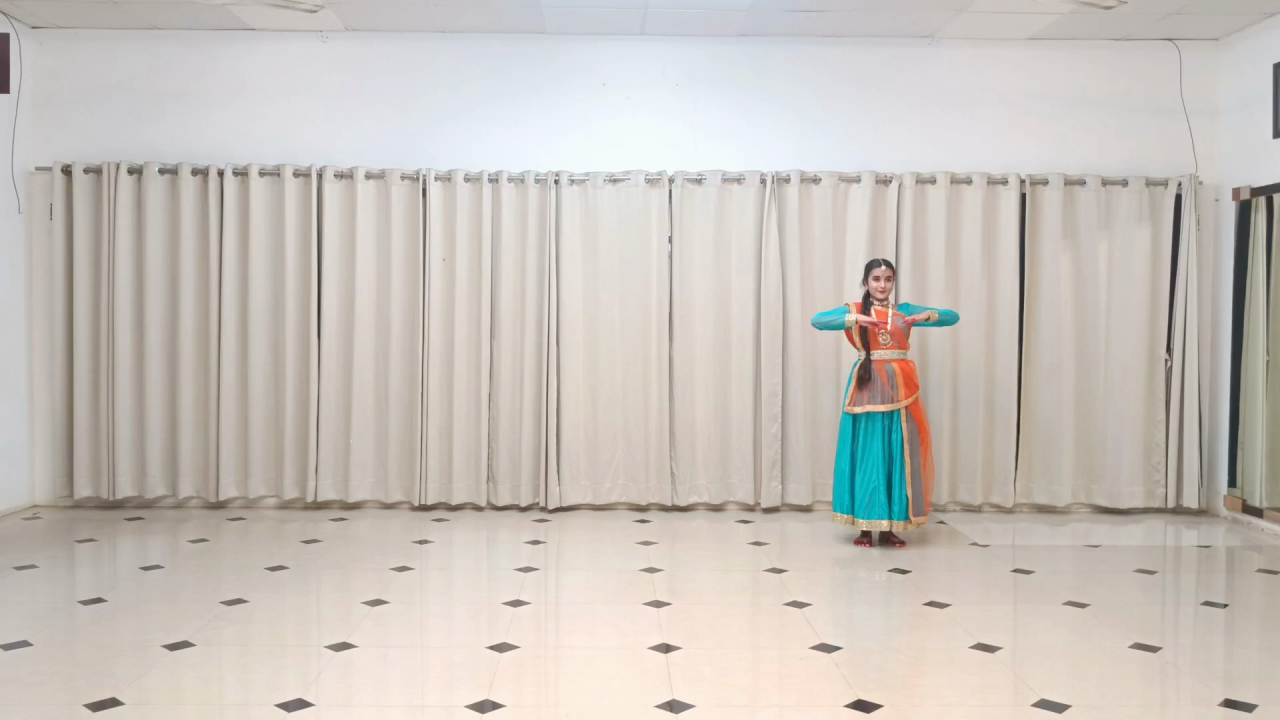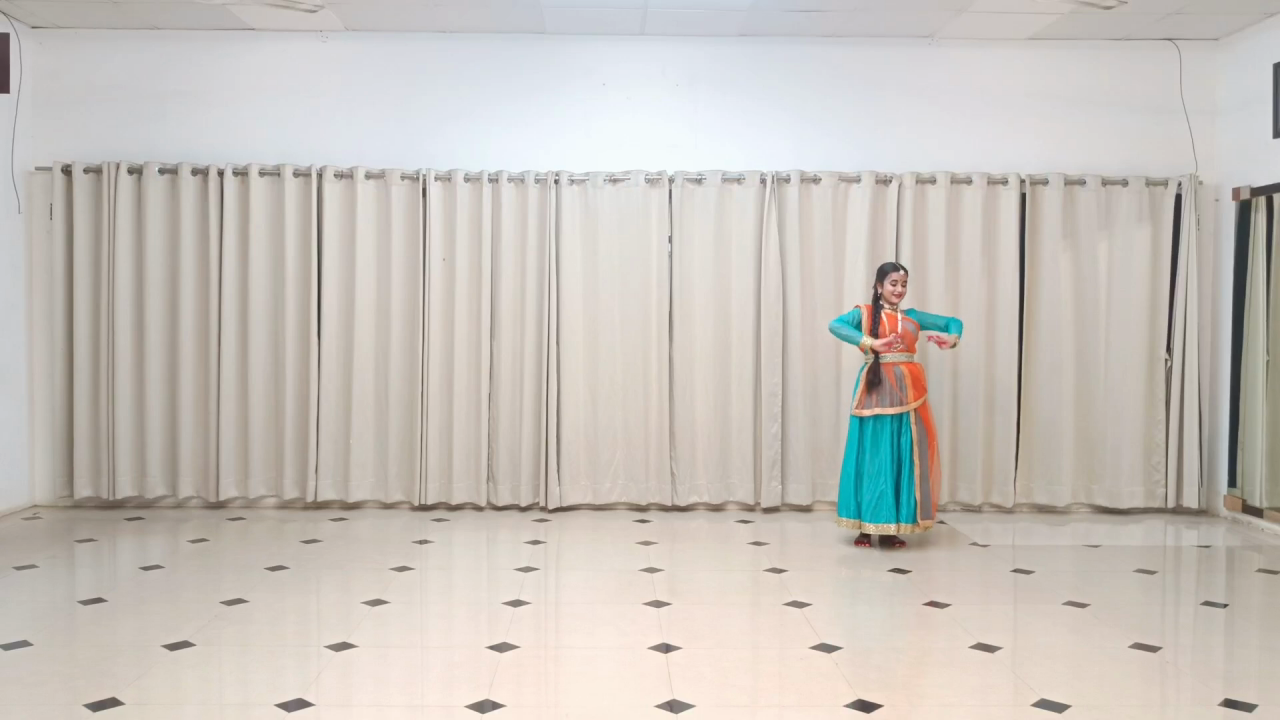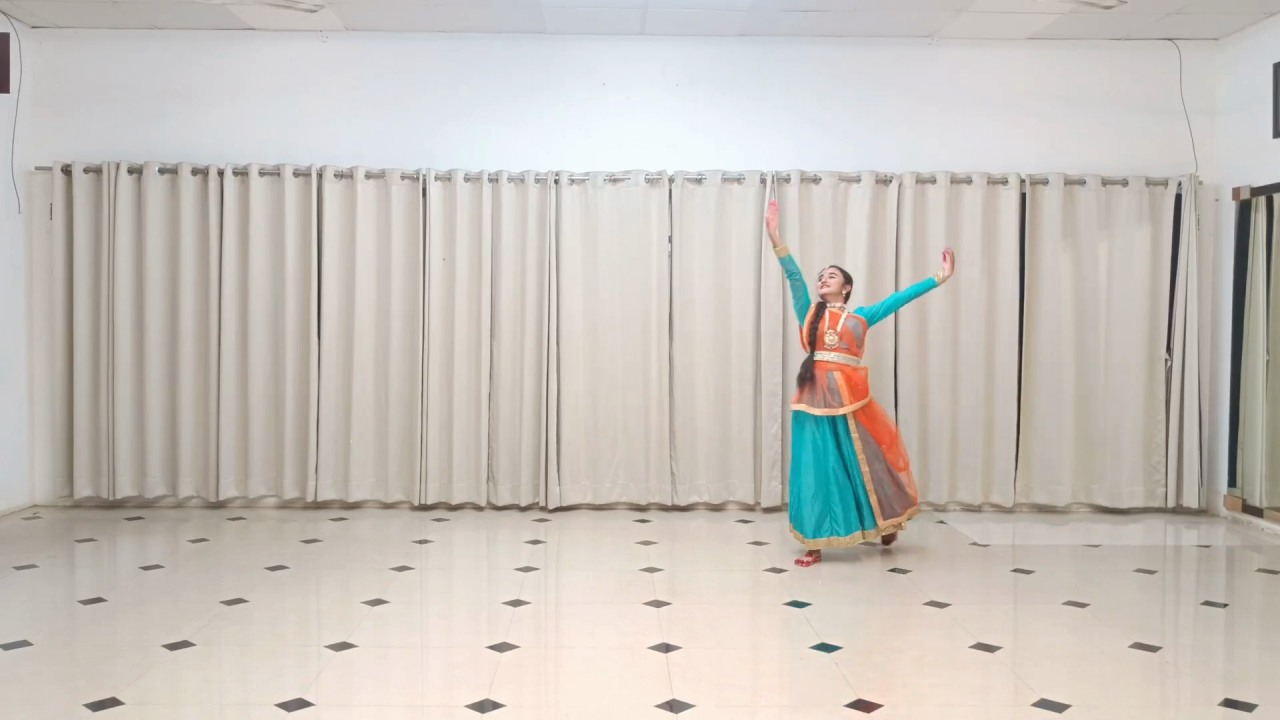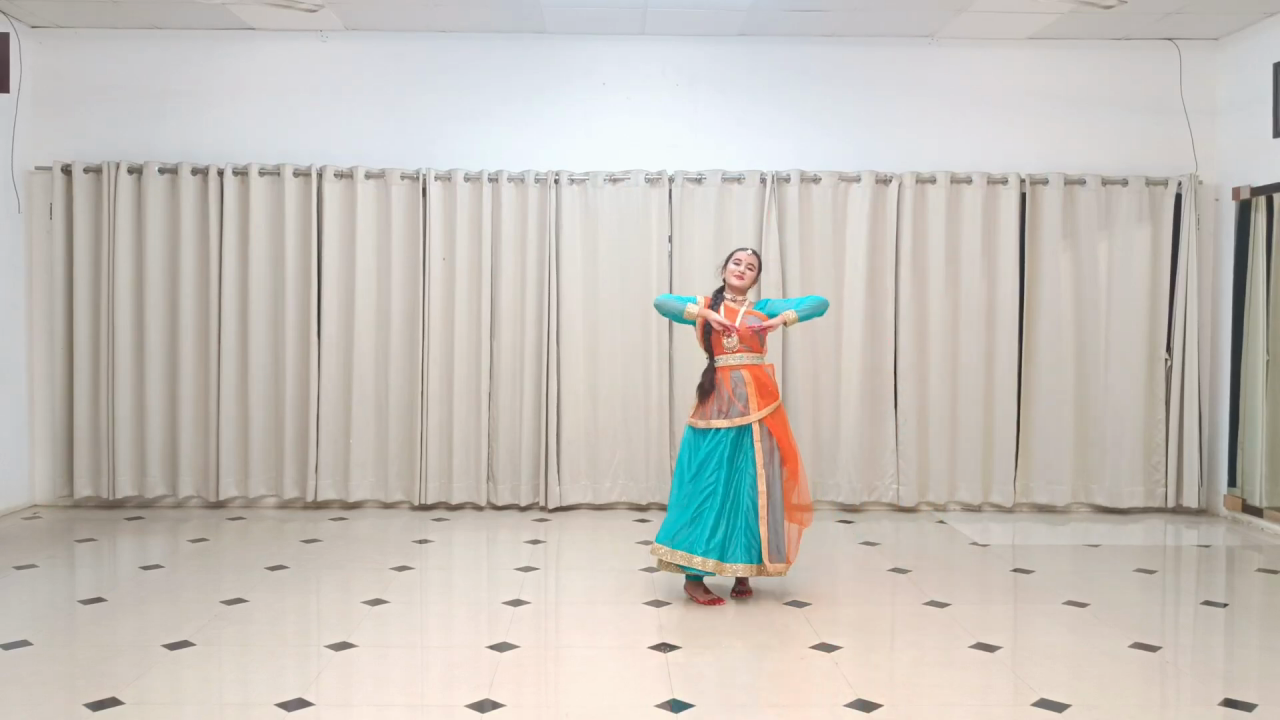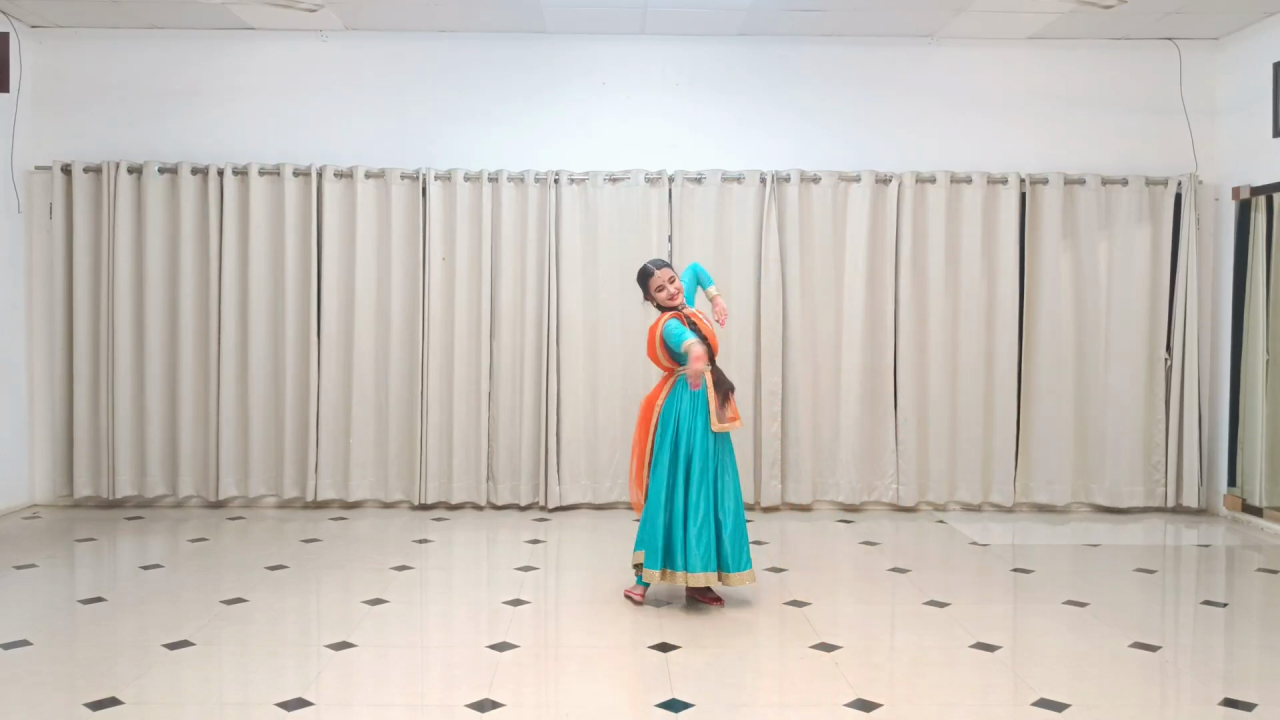
dt=1s
person 1, frame 1
left shoulder: (906, 310)
right shoulder: (854, 311)
left elbow: (952, 317)
right elbow: (818, 320)
left wrist: (927, 316)
right wrist: (856, 319)
left hip: (900, 388)
right hip: (867, 388)
left knee: (898, 453)
right knee: (867, 452)
left ankle: (890, 526)
right ankle: (865, 525)
person 1, frame 2
left shoulder: (913, 317)
right shoulder: (863, 313)
left elbow: (953, 322)
right elbow: (836, 326)
left wrist: (951, 339)
right wrist: (870, 343)
left hip: (908, 393)
right hip: (875, 392)
left knee: (904, 457)
right knee: (873, 458)
left ankle: (890, 527)
right ankle: (865, 526)
person 1, frame 3
left shoulder: (862, 317)
right shoulder: (809, 311)
left elbow: (901, 298)
right elbow: (793, 275)
left wrist: (939, 278)
right wrist: (776, 237)
left hip: (849, 398)
right hip: (814, 398)
left knee: (863, 462)
right knee: (812, 469)
left ankle: (885, 520)
right ankle: (815, 542)
person 1, frame 4
left shoulder: (764, 310)
right shoulder: (703, 307)
left elbow: (819, 303)
right elbow: (662, 303)
left wrist: (783, 319)
right wrist: (705, 313)
left hip: (756, 401)
right hip: (716, 402)
left knee: (751, 484)
right knee: (707, 482)
left ankle: (742, 571)
right ankle: (693, 576)
person 1, frame 5
left shoulder: (682, 303)
right shoulder: (670, 323)
left elbow: (695, 269)
right elbow: (684, 338)
left wrist: (715, 296)
right wrist: (692, 348)
left hip: (689, 406)
right hip: (688, 407)
left knee: (701, 486)
right knee: (681, 486)
left ankle: (692, 578)
